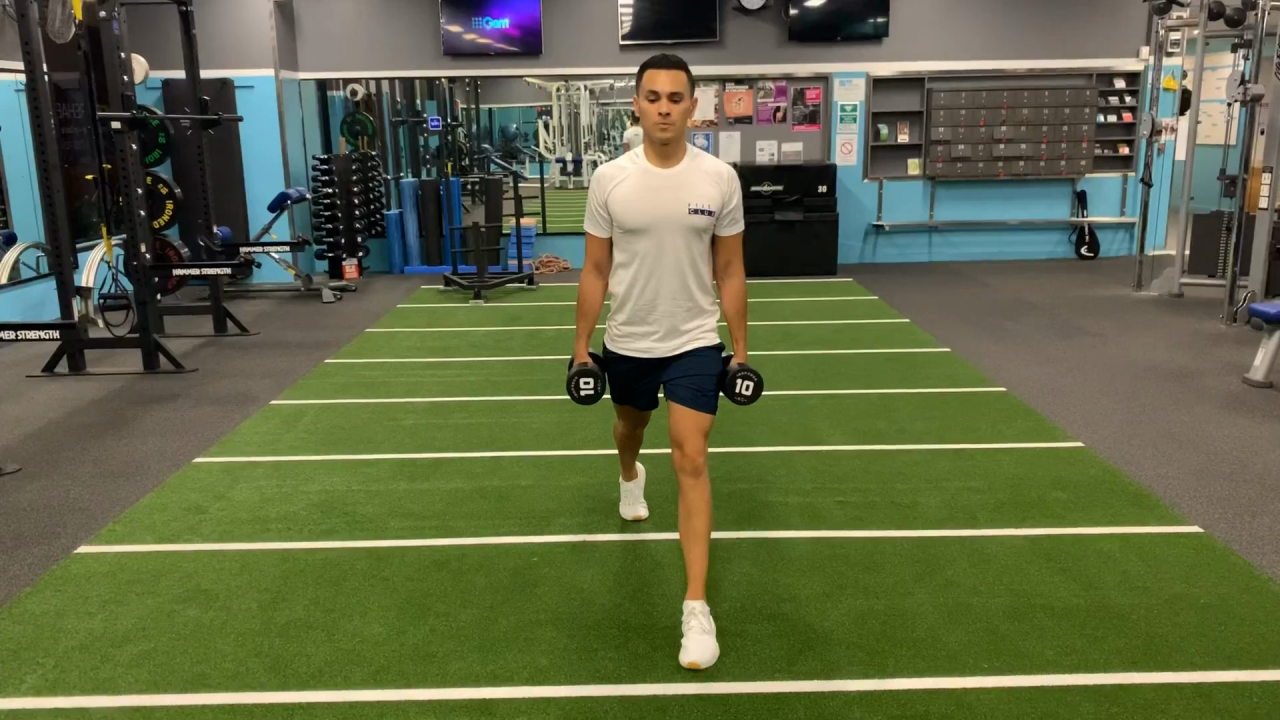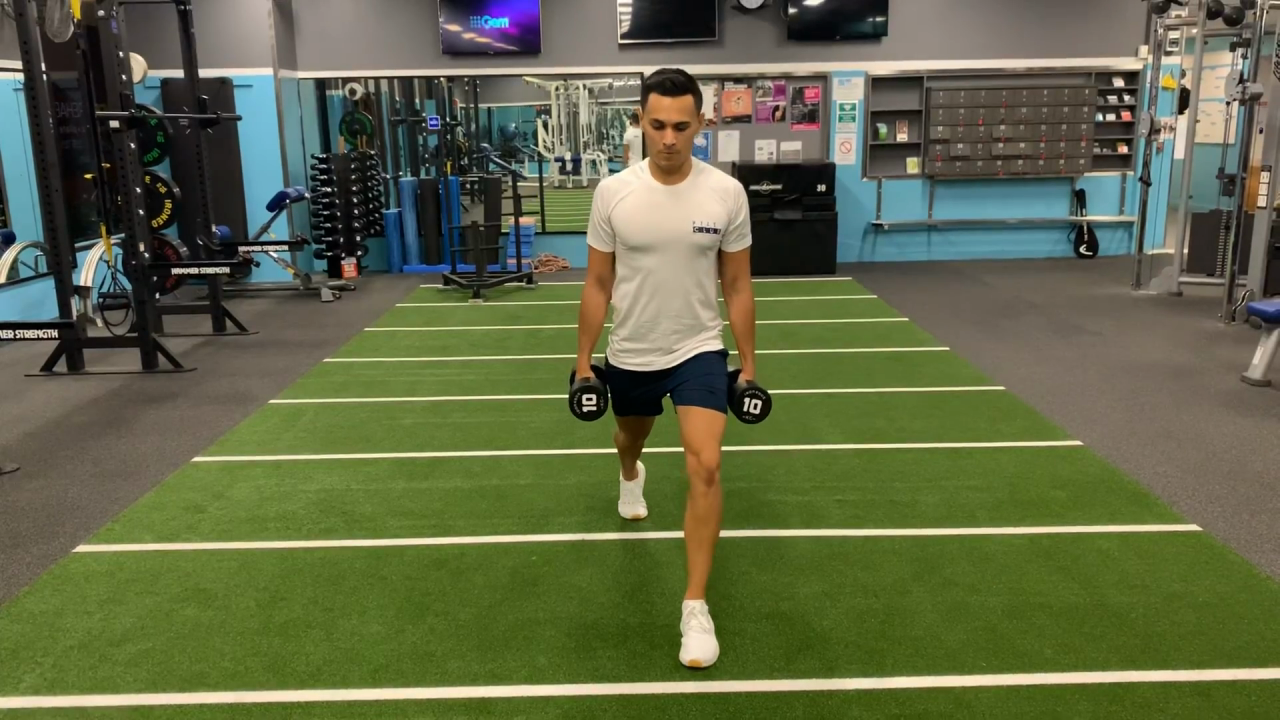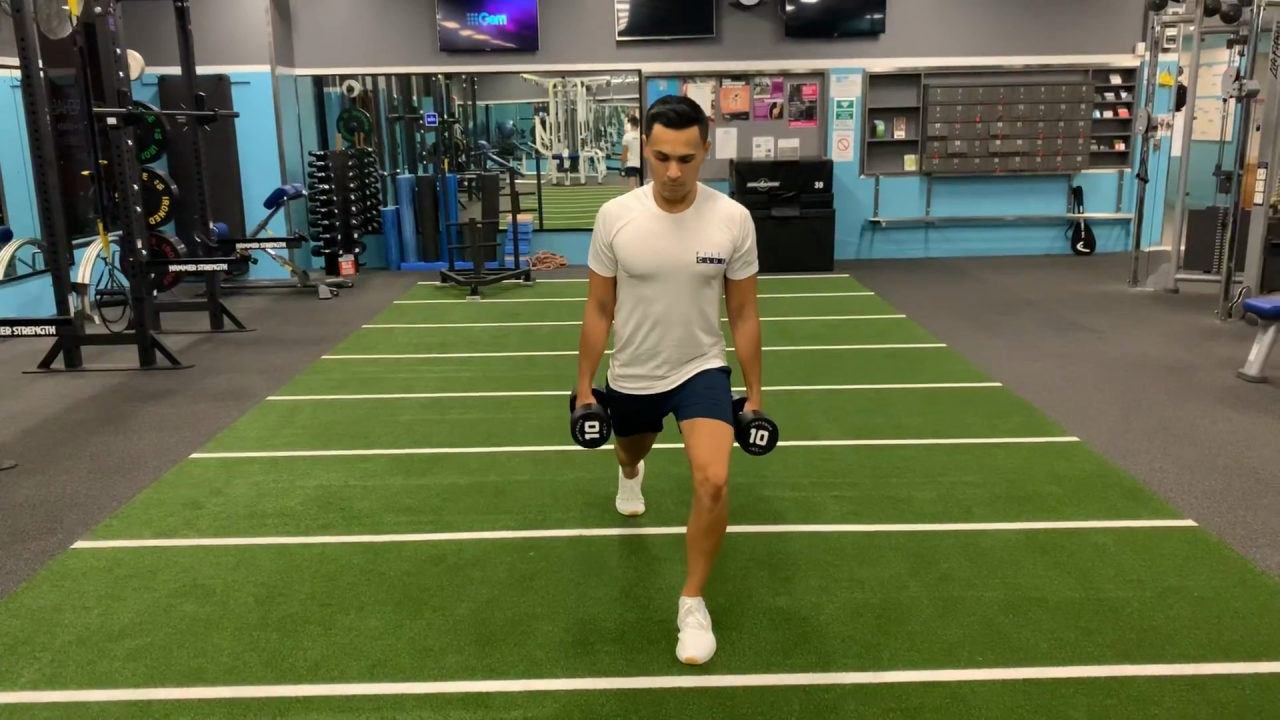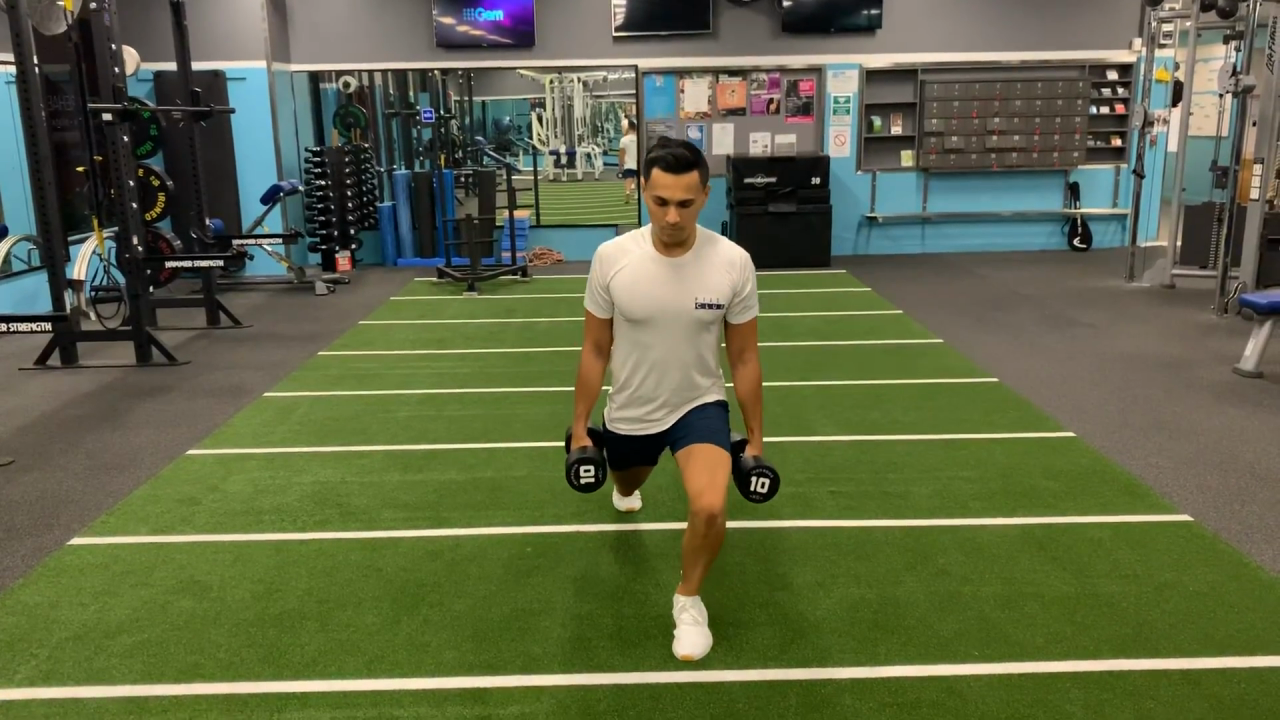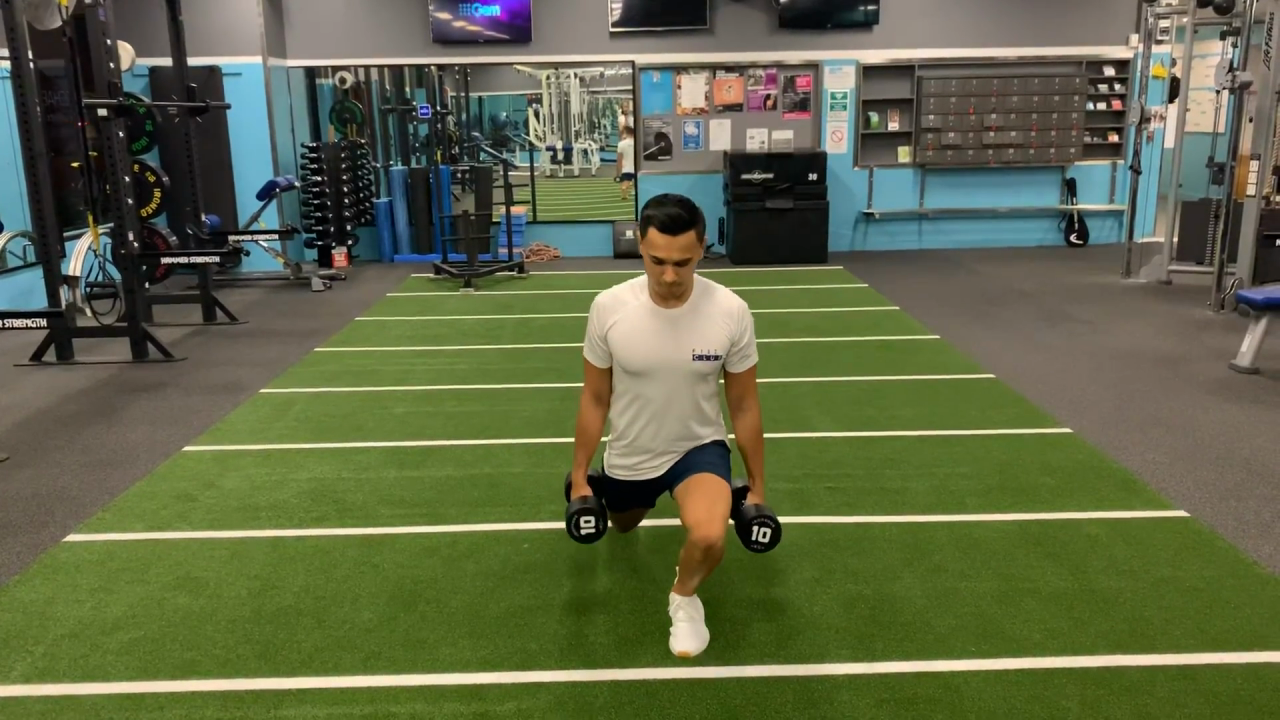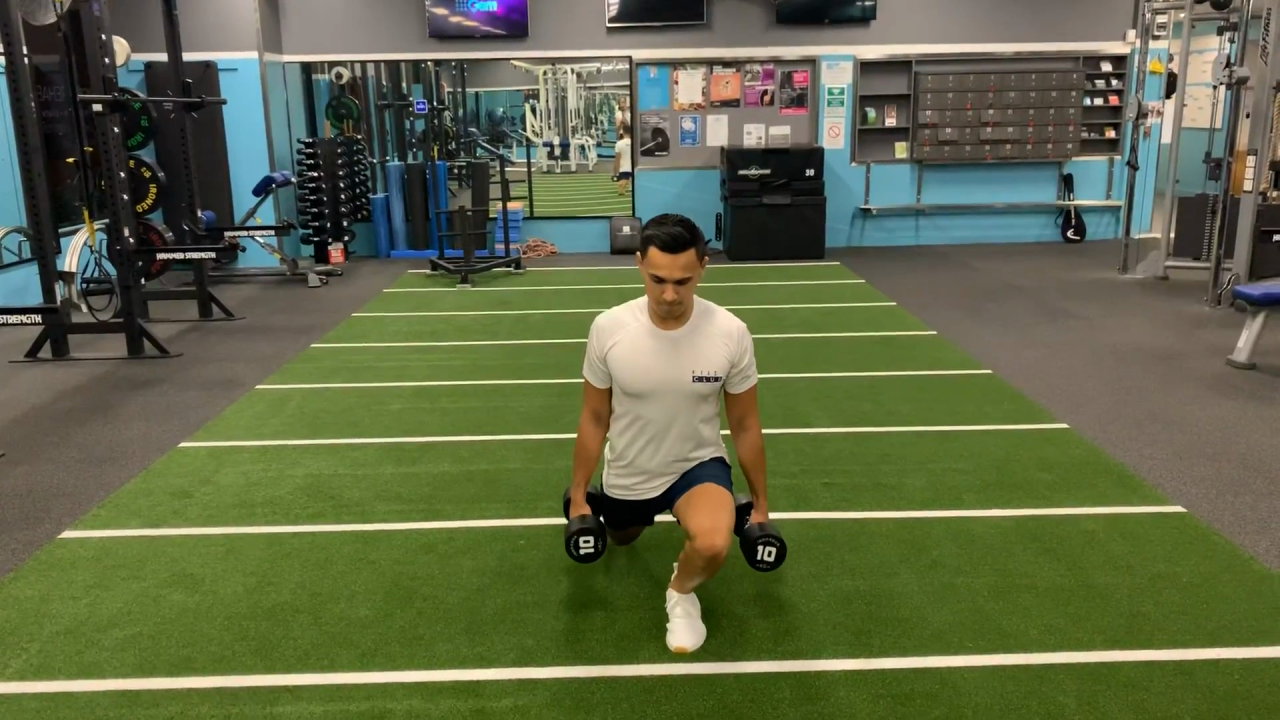
dt=0.5s
person 1, frame 1
left shoulder: (719, 176)
right shoulder: (610, 178)
left elbow: (730, 271)
right elbow: (596, 270)
left wrist: (740, 348)
right wrist: (581, 344)
left hip: (694, 343)
right hip: (628, 343)
left knee: (691, 462)
right knee: (629, 425)
left ankle: (697, 607)
right ankle: (630, 476)
person 1, frame 2
left shoulder: (726, 192)
right shoulder: (613, 192)
left elbow: (737, 288)
right elbow: (598, 285)
left wrist: (748, 364)
right wrist: (583, 360)
left hip: (699, 351)
right hip: (629, 355)
left knee: (705, 467)
right knee: (631, 435)
left ankle: (696, 606)
right ankle: (630, 475)
person 1, frame 3
left shoulder: (733, 219)
right shoulder: (615, 216)
left elbow: (744, 313)
right elbow: (599, 310)
left wrist: (754, 393)
right wrist: (584, 386)
left hip: (702, 370)
right hip: (632, 377)
left knee: (713, 482)
right knee: (632, 448)
left ankle: (693, 602)
right ankle: (631, 471)
person 1, frame 4
left shoulder: (733, 262)
right shoulder: (612, 257)
left elbow: (744, 358)
right elbow: (595, 350)
left wrist: (755, 437)
right wrist: (580, 426)
left hip: (700, 405)
right hip: (629, 412)
left knee: (709, 508)
right knee: (626, 485)
left ankle: (688, 597)
right ankle: (626, 486)
person 1, frame 5
left shoulder: (731, 312)
right shoulder: (608, 307)
left elbow: (744, 405)
right elbow: (595, 399)
left wrist: (757, 485)
right wrist: (579, 476)
left hip: (699, 446)
right hip: (629, 456)
left knee: (708, 536)
right knee: (624, 525)
left ankle: (684, 595)
right ankle: (633, 499)
person 1, frame 6
left shoulder: (730, 333)
right shoulder: (608, 328)
left elbow: (745, 425)
right elbow: (594, 419)
left wrist: (760, 503)
right wrist: (578, 495)
left hip: (698, 464)
right hip: (628, 474)
left knee: (713, 544)
right knee: (622, 539)
left ankle: (681, 591)
right ankle: (641, 512)
